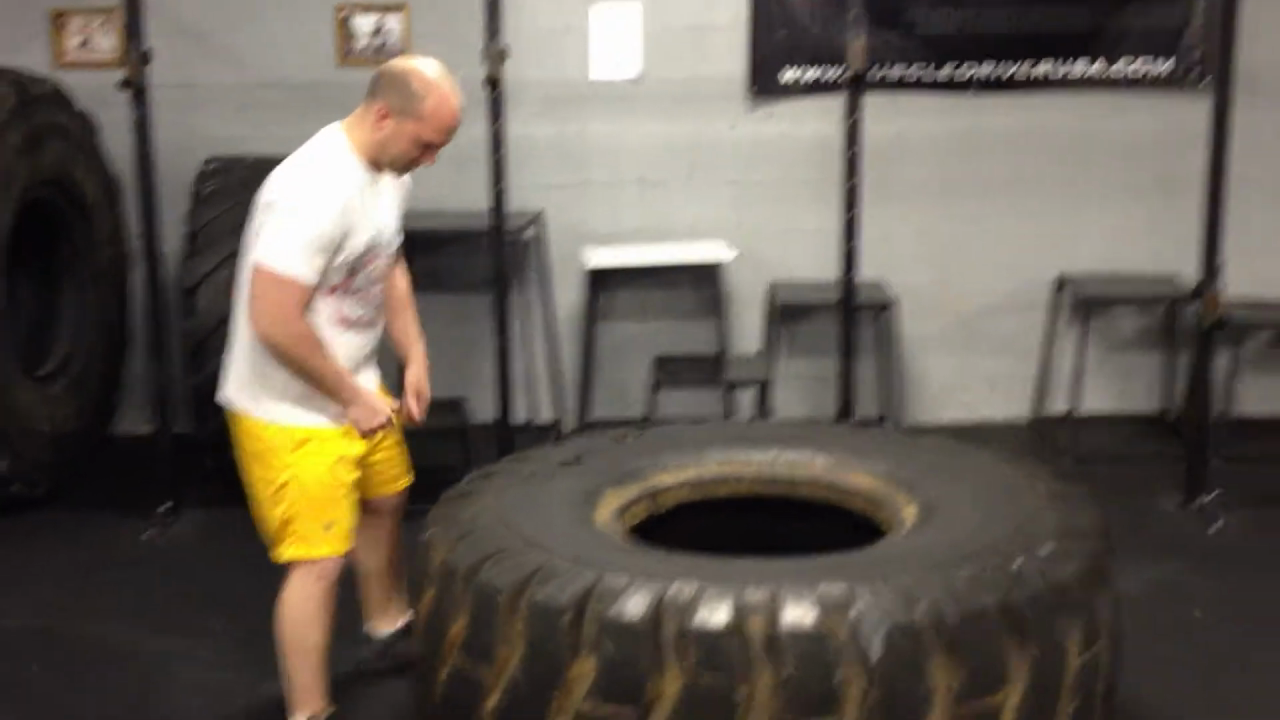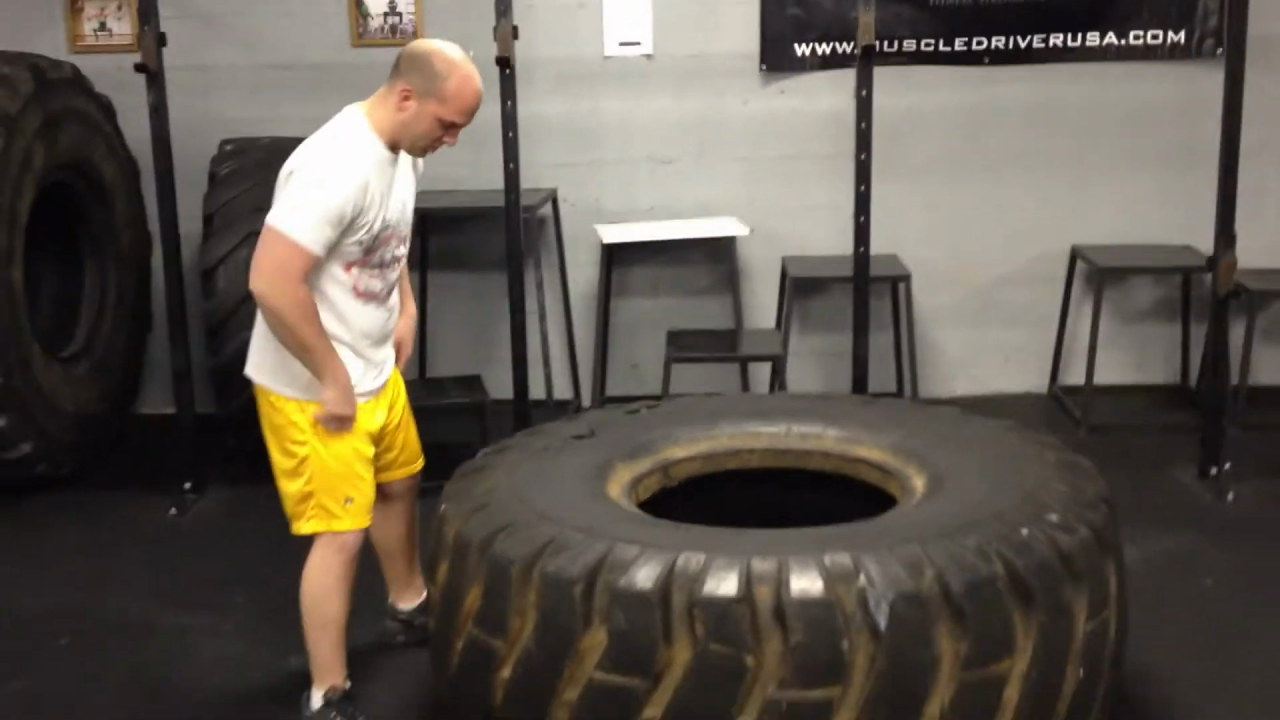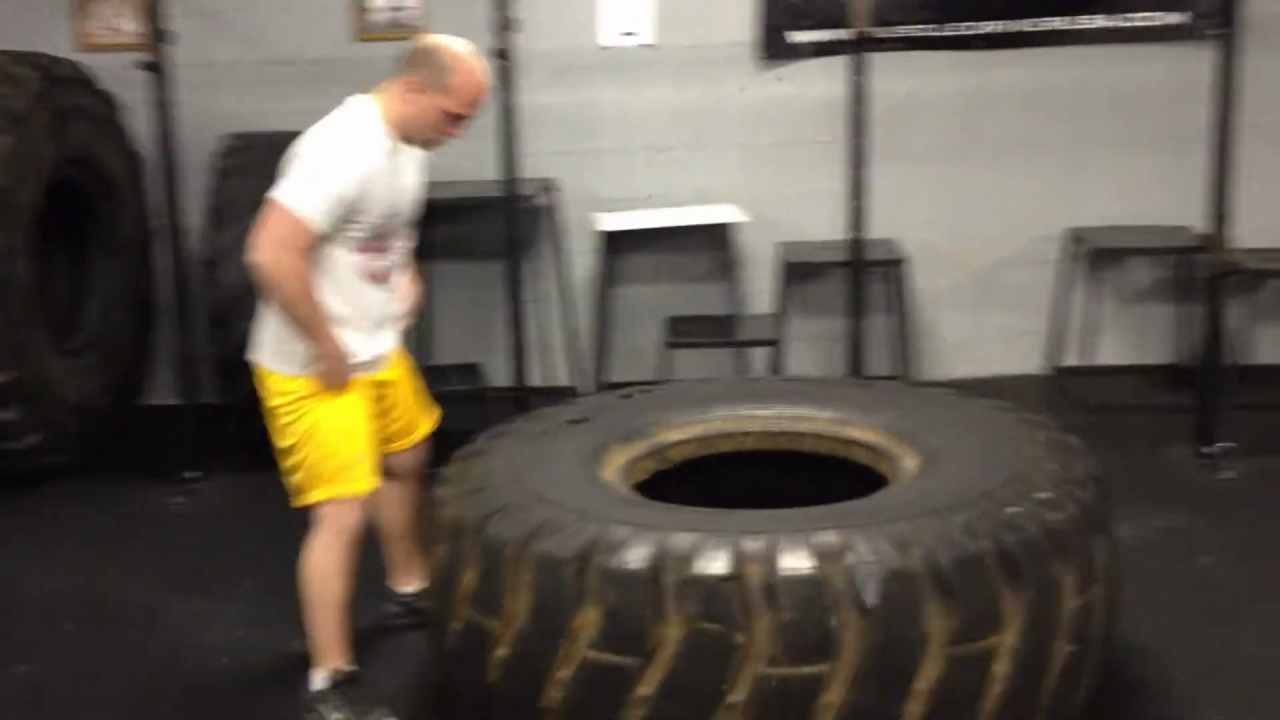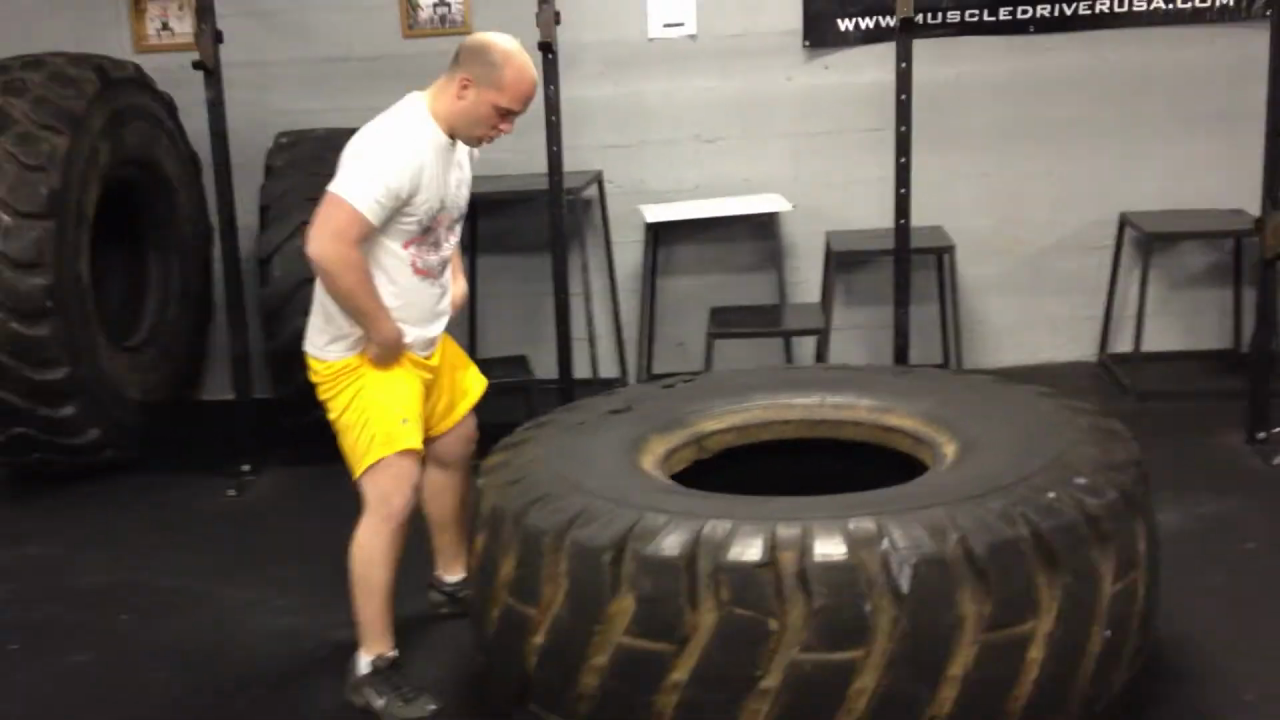
dt=0.1s
person 1, frame 1
left shoulder: (383, 174)
right shoulder: (315, 191)
right elbow: (274, 321)
left wrist: (416, 358)
right wrist: (351, 398)
left hip: (353, 392)
right hip: (290, 410)
left knee: (384, 503)
right knee: (318, 562)
left ankle: (388, 628)
person 1, frame 2
left shoulder: (398, 153)
right shoulder: (335, 165)
right elbow: (271, 283)
left wrist: (404, 304)
right wrist: (330, 379)
left hip: (374, 368)
right hip: (311, 388)
left knee: (400, 483)
right knee: (340, 535)
left ankle: (408, 605)
person 1, frame 3
left shoulder: (407, 144)
right shoulder: (343, 150)
right elbow: (271, 255)
left wrist: (406, 276)
right wrist: (325, 346)
left hip: (378, 349)
right hip: (312, 366)
left knee: (404, 465)
right knee: (343, 515)
left ankle: (408, 590)
person 1, frame 4
left shoulder: (457, 140)
right shoulder: (394, 145)
right elbow: (327, 247)
left wrist: (454, 275)
right wrist: (380, 332)
left hip: (426, 338)
right hip: (359, 349)
left knee: (455, 445)
right knee: (392, 497)
left ankle: (452, 578)
